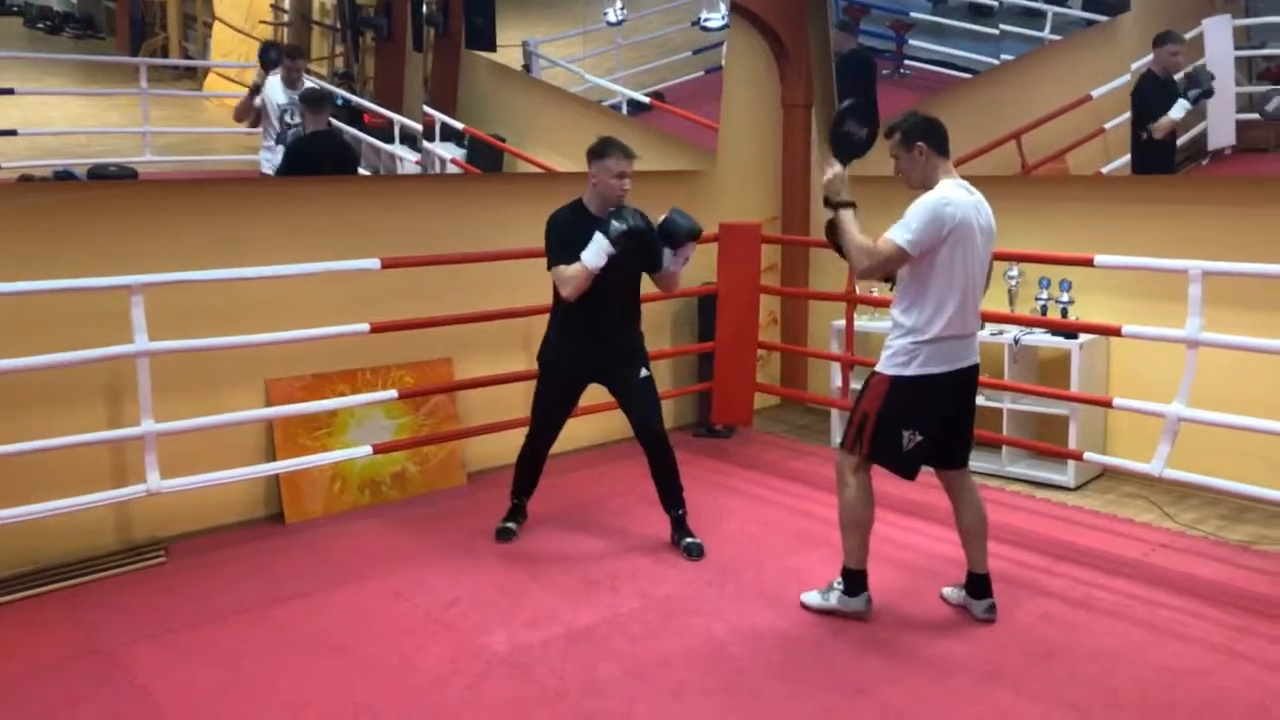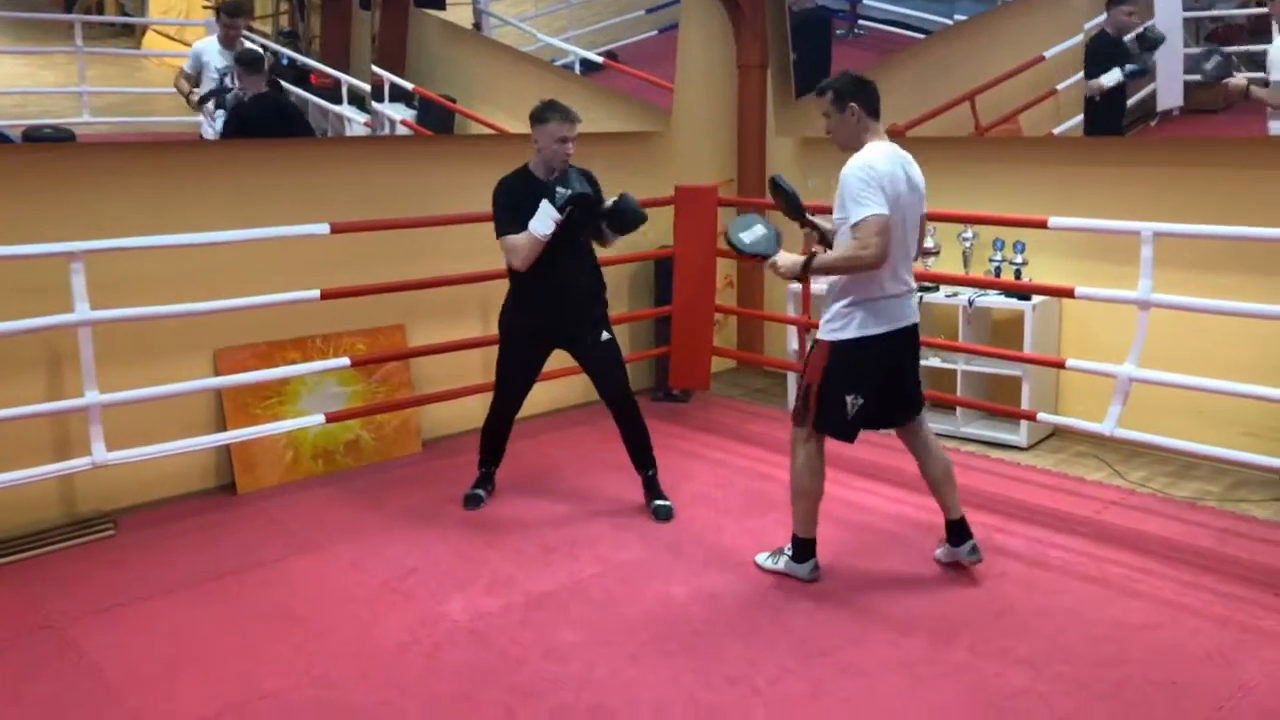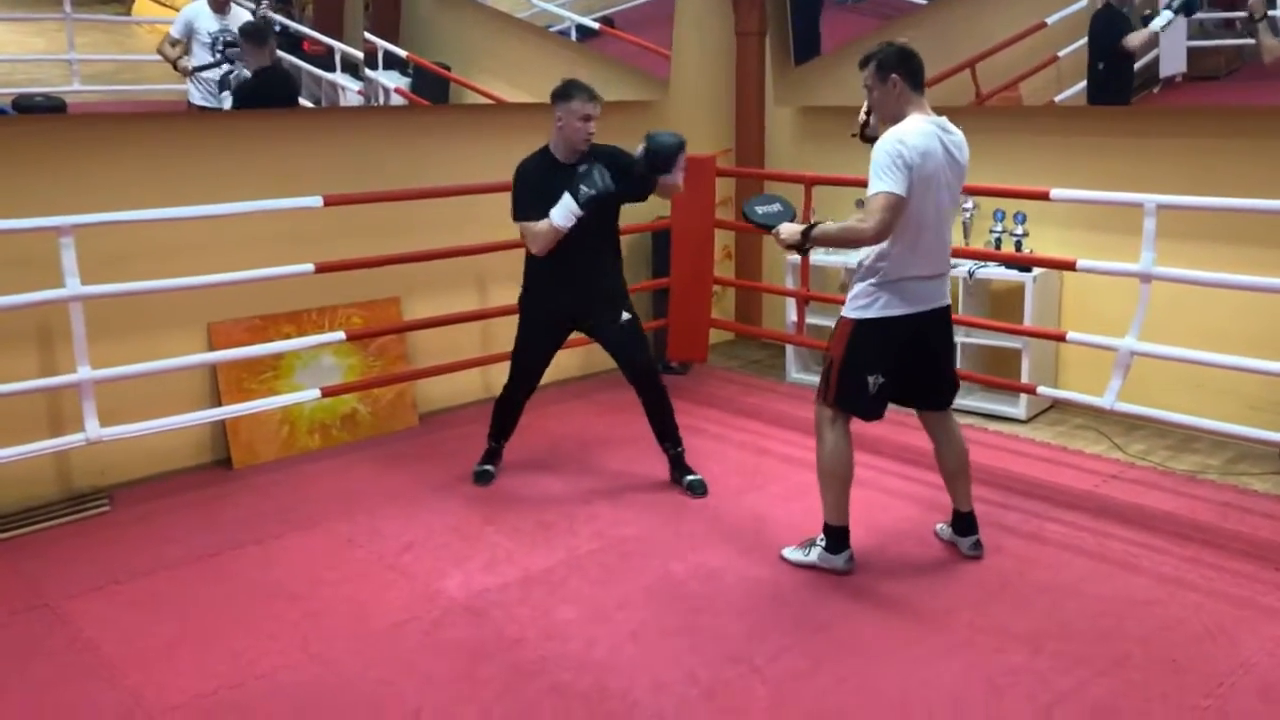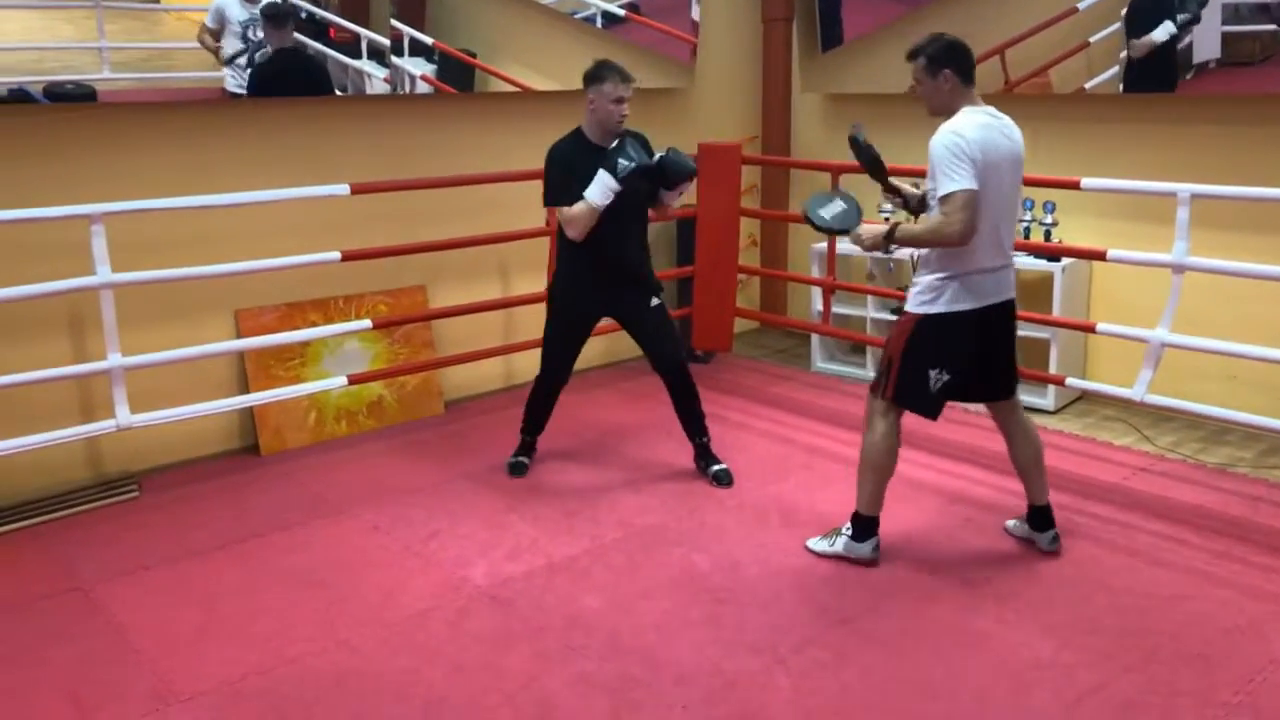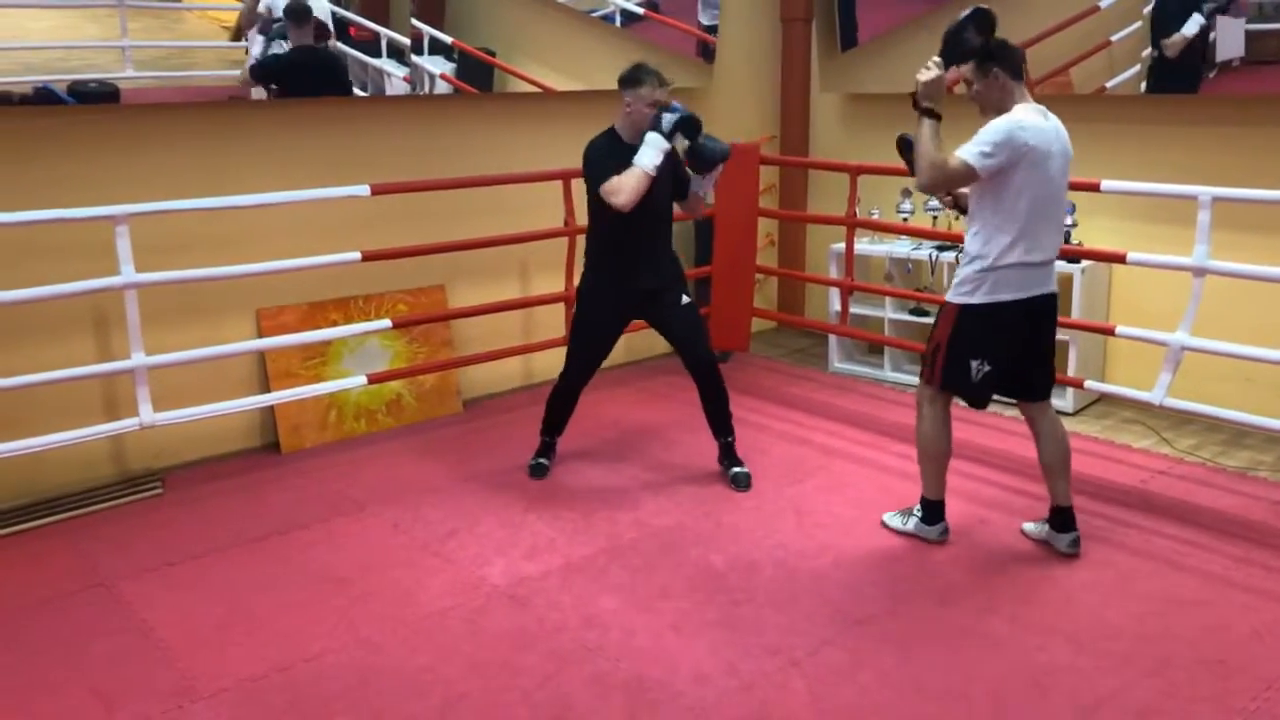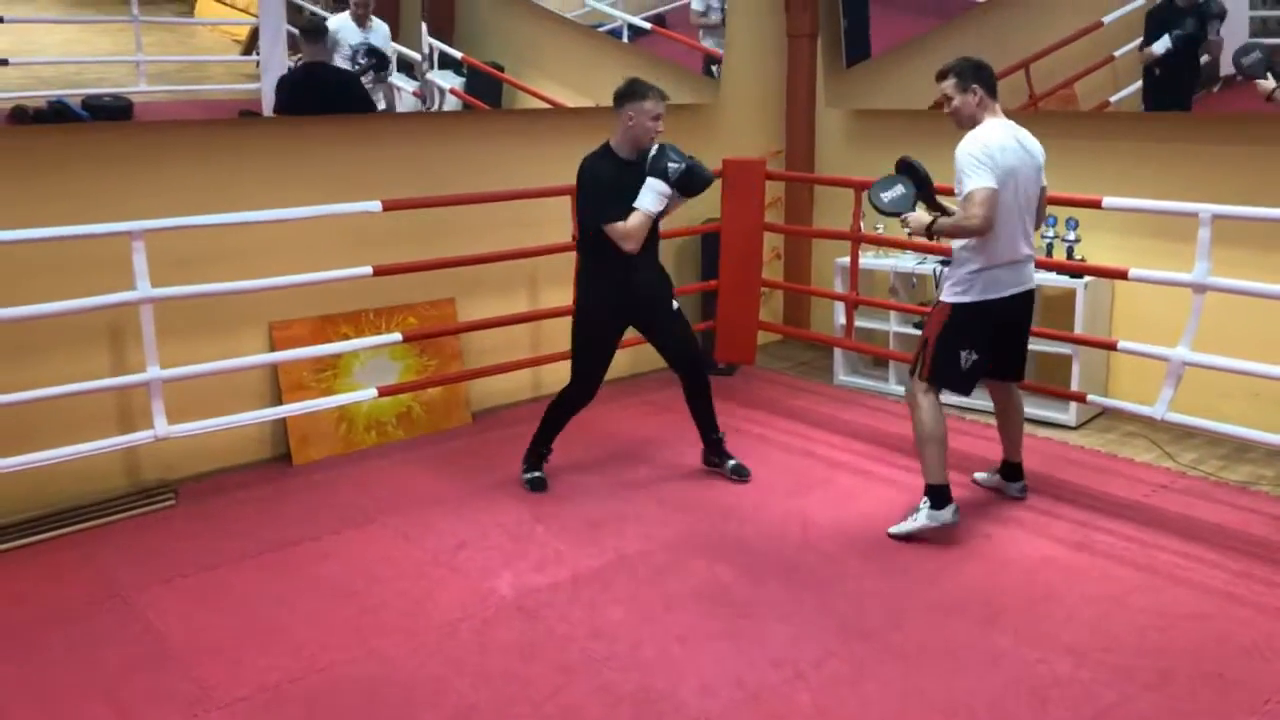
dt=0.7s
person 1, frame 1
left shoulder: (936, 205)
right shoulder: (978, 205)
left elbow: (865, 264)
left wrist: (841, 203)
right wrist: (903, 270)
left hip: (913, 366)
right hip: (960, 362)
left knee: (853, 463)
right knee: (955, 473)
left ankle: (852, 587)
right ankle: (979, 590)
person 1, frame 2
left shoulder: (862, 168)
right shoulder: (908, 166)
left elbow: (871, 254)
left wrist: (804, 263)
left hip: (853, 329)
right hip: (901, 323)
left knee: (807, 434)
right knee: (914, 427)
left ankle: (801, 553)
right ankle: (960, 537)
person 1, frame 3
left shoulder: (896, 143)
right shoulder: (953, 140)
left elbow: (873, 227)
left wrist: (805, 233)
left hip: (881, 307)
right hip: (932, 304)
left knee: (831, 414)
right knee: (937, 414)
left ankle: (835, 543)
right ankle: (965, 526)
person 1, frame 4
left shoulder: (953, 137)
right shoulder: (1009, 131)
left elbow: (956, 229)
left wrist: (888, 236)
right wrist: (923, 197)
left hip: (946, 302)
right hip: (998, 296)
left knee: (882, 407)
right knee: (1006, 407)
left ankle: (862, 532)
right ankle: (1041, 521)
person 1, frame 5
left shoulder: (1007, 131)
right shoulder: (1053, 130)
left elbow: (933, 178)
left wrist: (928, 109)
right wrist: (969, 197)
left hip: (986, 293)
right hip: (1038, 290)
left knee: (933, 394)
right knee: (1037, 403)
left ankle: (930, 515)
right ankle: (1060, 523)
person 1, frame 6
left shoulder: (976, 145)
right shoulder: (1030, 144)
left elbow: (977, 221)
left wrist: (930, 225)
left hip: (974, 291)
right hip: (1018, 286)
left knee: (923, 387)
right knee: (1004, 382)
left ankle: (937, 501)
right ankle: (1012, 474)
person 2, frame 1
left shoulder: (635, 225)
right shoulder: (564, 222)
left elbow: (667, 284)
right elbow: (568, 289)
left wrist: (678, 251)
right wrist: (605, 240)
left hip: (624, 350)
right hip: (568, 351)
left knee: (653, 434)
right knee: (540, 435)
left ankle: (679, 523)
right ankle: (517, 507)
person 2, frame 2
left shoulder: (584, 182)
right shoulder: (510, 190)
left elbow: (605, 239)
right elbow: (518, 258)
right wrist: (552, 207)
left hip: (585, 313)
right hip: (528, 318)
left knee: (620, 397)
right knee: (505, 402)
left ankle: (651, 483)
right ankle: (486, 476)
person 2, frame 3
left shoulder: (610, 161)
right shoulder: (532, 172)
left elbow: (672, 191)
right elbow: (538, 244)
left wrist: (672, 168)
right wrist: (573, 201)
left hip: (604, 293)
right hip: (546, 298)
left knee: (645, 374)
right knee: (521, 383)
left ankle: (678, 461)
right ankle: (492, 451)
person 2, frame 4
left shoulder: (637, 146)
right shoulder: (564, 154)
left elbow: (658, 208)
right elbow: (574, 229)
left wrist: (673, 188)
right wrist: (608, 177)
left hip: (634, 281)
right hip: (578, 286)
left knee: (673, 363)
right knee: (554, 373)
left ankle: (703, 450)
right ankle: (527, 443)
person 2, frame 5
left shoulder: (663, 145)
right shoulder: (602, 149)
left elbow: (691, 205)
right elbow: (623, 198)
left wrist: (706, 174)
right wrist: (656, 141)
left hip: (663, 280)
right hip: (609, 283)
left knee: (704, 362)
right knee: (578, 371)
left ankle: (728, 450)
right ankle: (547, 444)
person 2, frame 6
left shoulder: (650, 159)
right shoulder: (595, 170)
right elbow: (628, 240)
left wrist: (678, 191)
right wrist: (657, 185)
left hip: (650, 287)
right hip: (603, 297)
left knee: (693, 364)
right knee: (583, 387)
left ankle: (715, 448)
right ankle: (535, 456)
